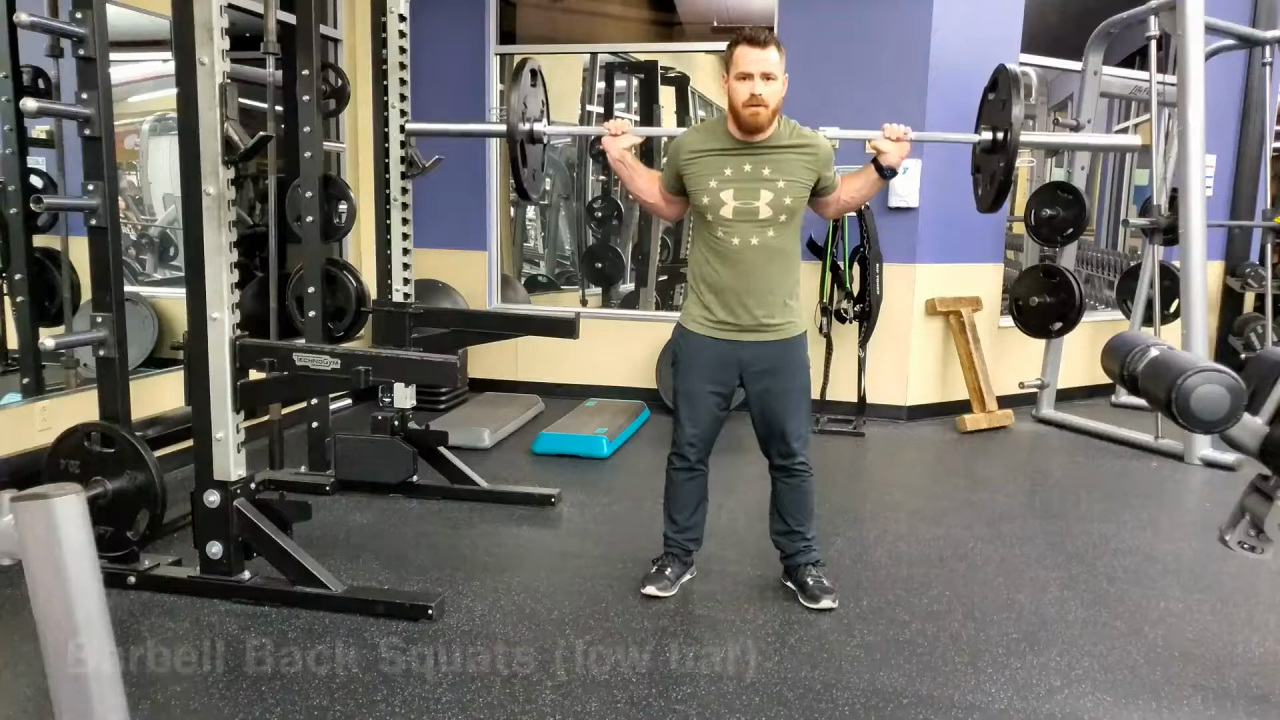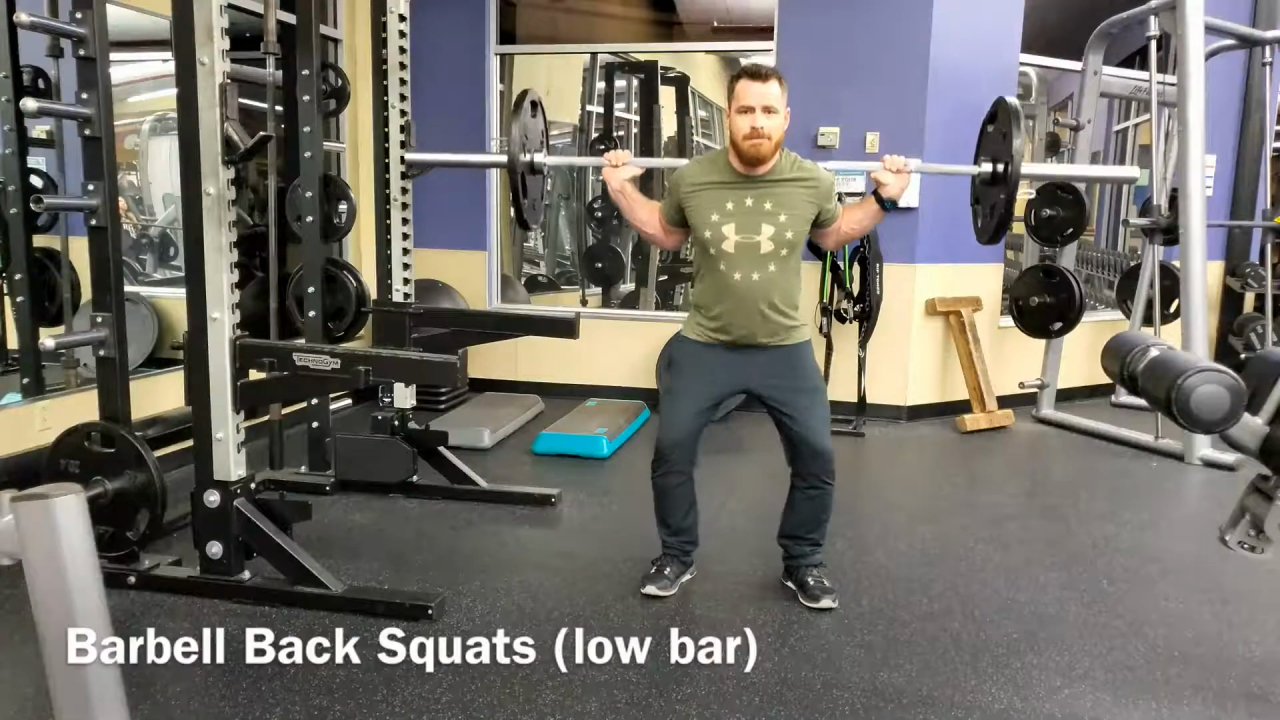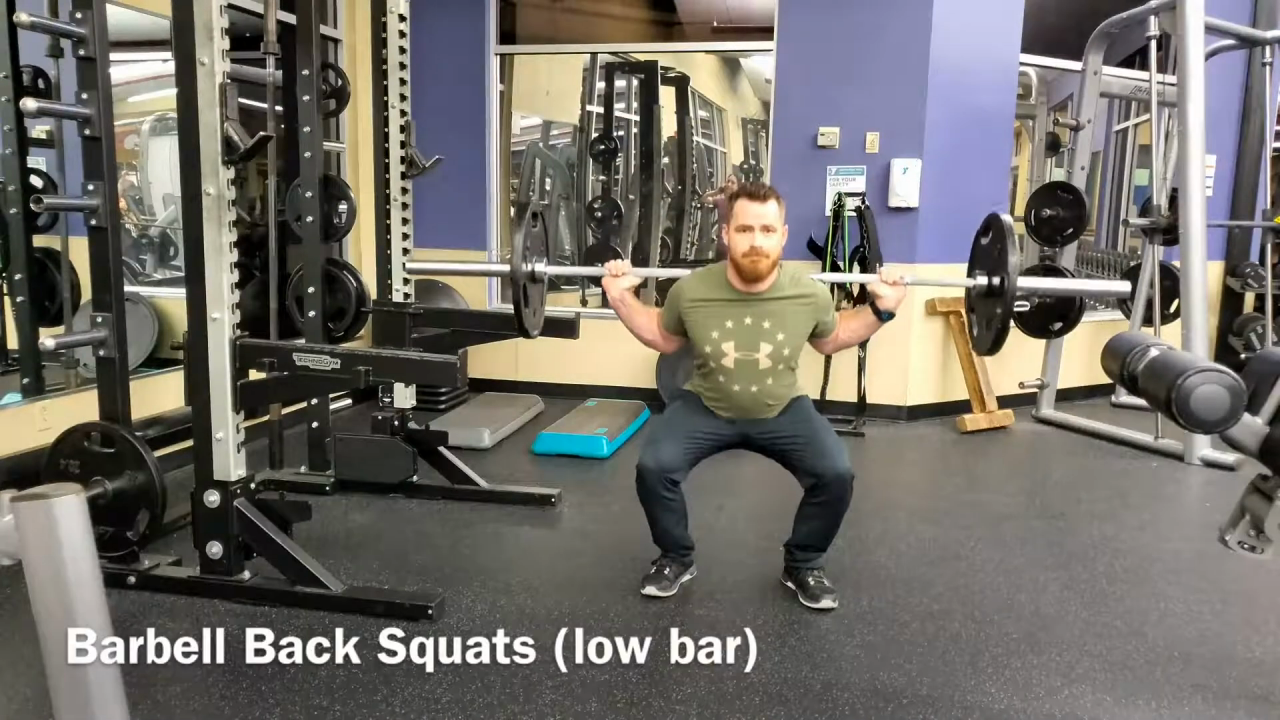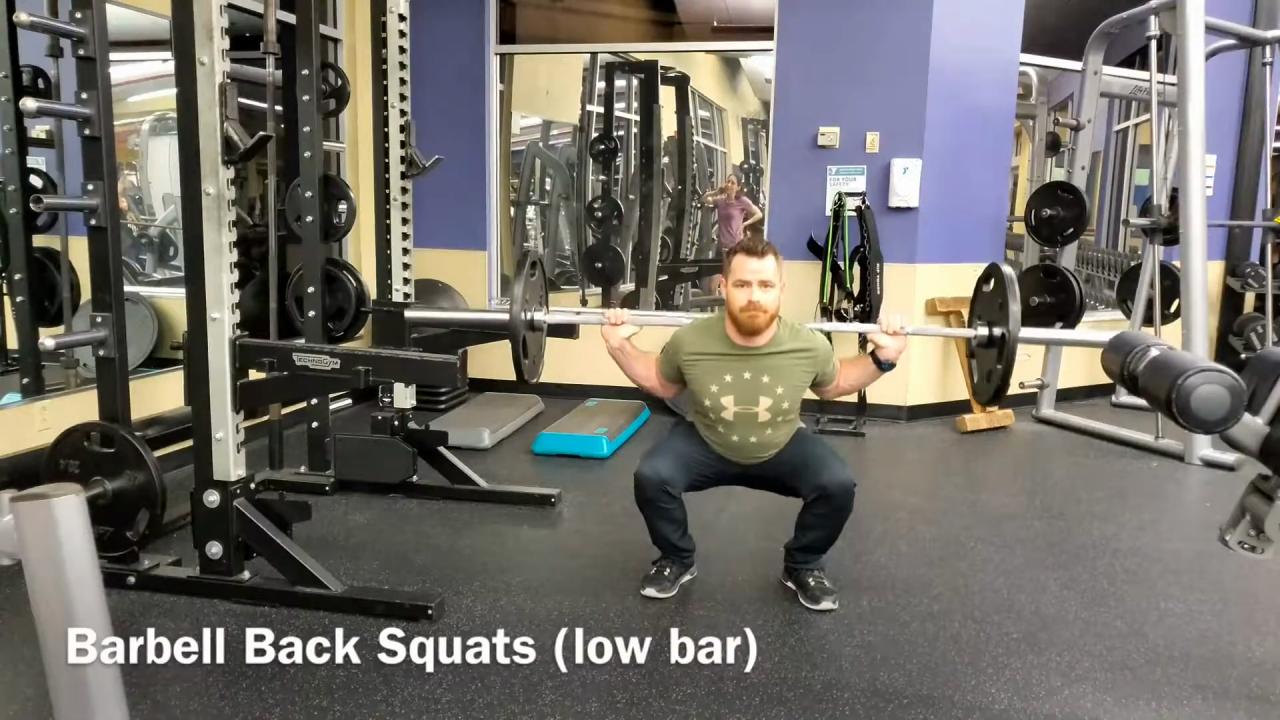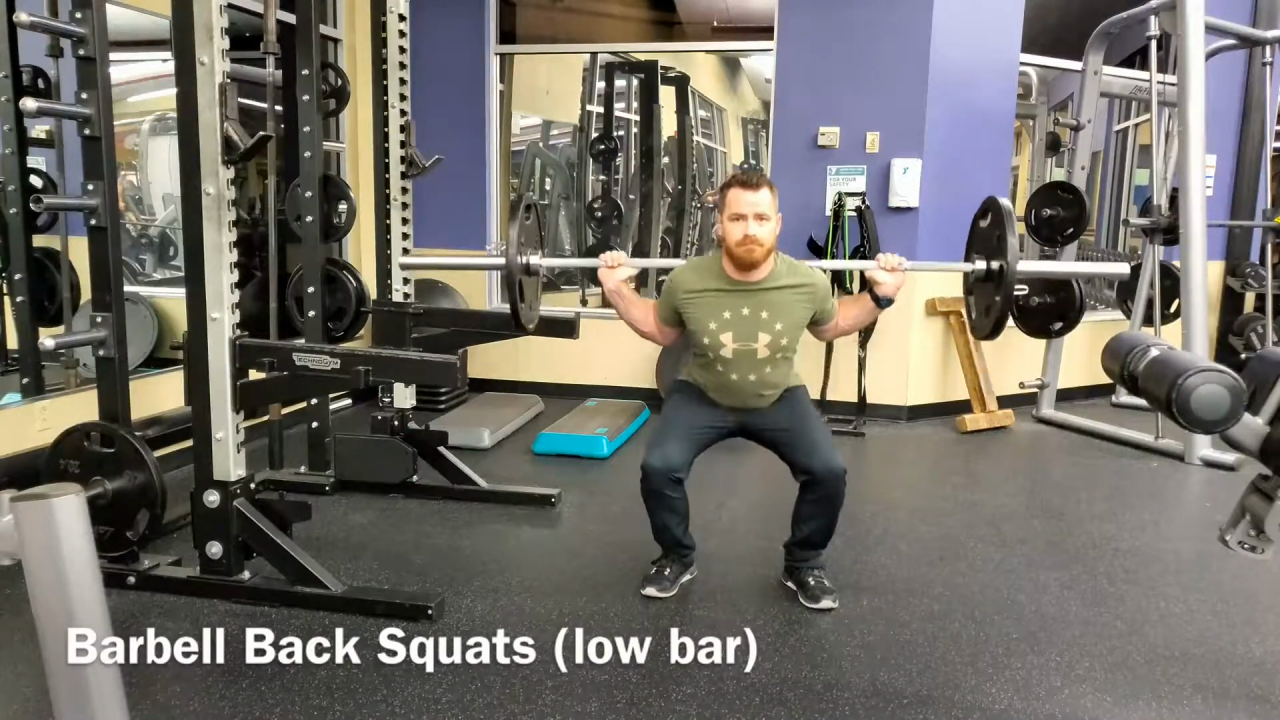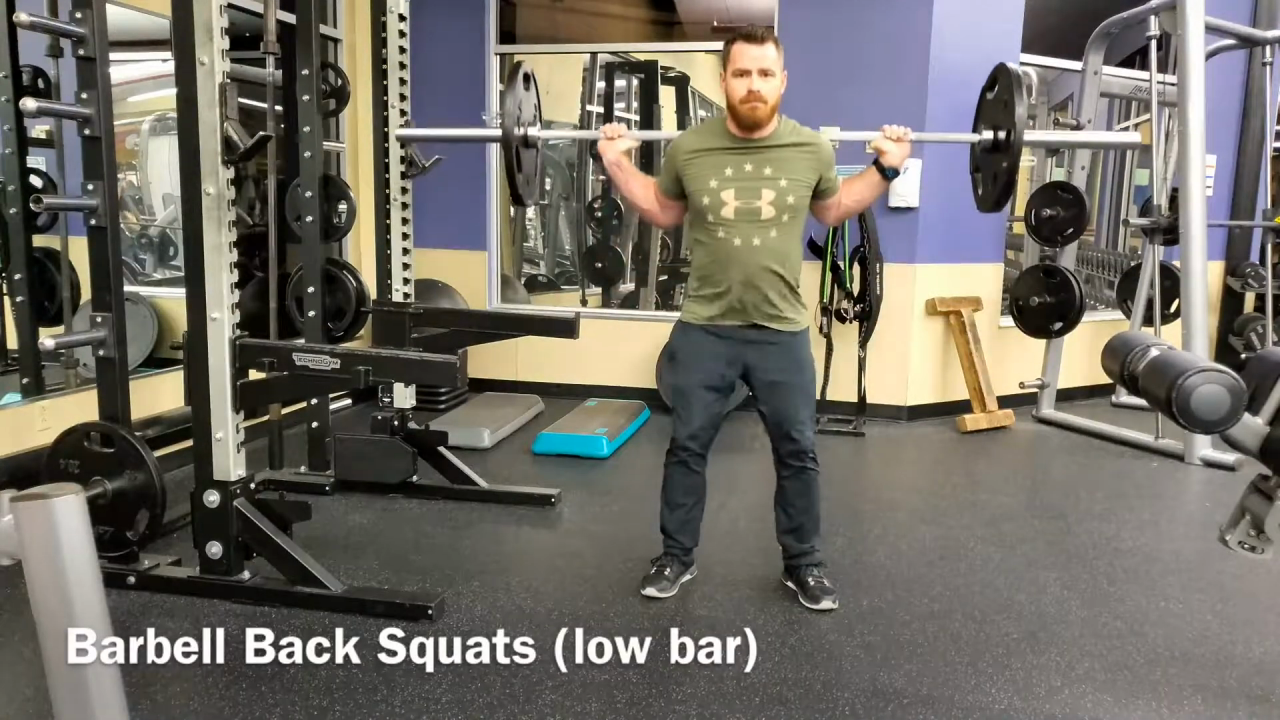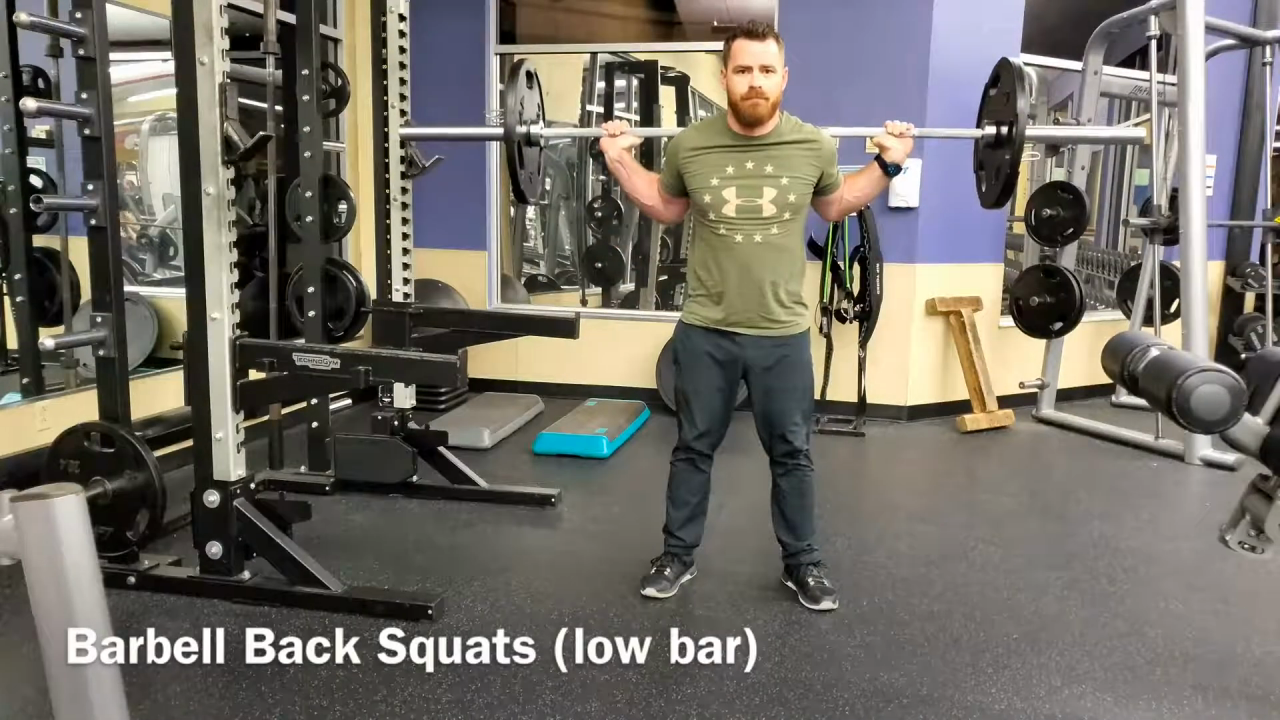
dt=0.7s
person 1, frame 1
left shoulder: (811, 150)
right shoulder: (689, 148)
left elbow: (832, 204)
right elbow: (668, 205)
left wrist: (882, 168)
right wrist: (623, 161)
left hip: (780, 337)
right hip: (704, 334)
left knee: (791, 458)
right knee: (688, 452)
left ankle: (801, 562)
right ankle: (677, 555)
person 1, frame 2
left shoulder: (813, 182)
right shoulder: (690, 180)
left elbow: (832, 235)
right elbow: (667, 235)
left wrist: (883, 199)
right wrist: (622, 191)
left hip: (783, 346)
right hip: (706, 344)
left knee: (816, 454)
right knee: (671, 447)
left ankle: (802, 564)
right ankle: (676, 557)
person 1, frame 3
left shoulder: (810, 294)
right shoulder: (691, 291)
left elbow: (831, 339)
right elbow: (665, 338)
left wrist: (879, 310)
right wrist: (621, 299)
left hip: (782, 410)
right hip: (705, 407)
left knee: (836, 475)
right knee: (654, 467)
left ankle: (803, 565)
right ankle: (676, 558)
person 1, frame 4
left shoulder: (810, 347)
right shoulder: (689, 342)
left elbow: (833, 385)
right elbow: (662, 384)
left wrist: (881, 360)
right wrist: (619, 346)
left hip: (782, 450)
right hip: (705, 446)
left knee: (838, 485)
right knee: (651, 477)
left ankle: (802, 566)
right ankle: (677, 559)
person 1, frame 5
left shoulder: (808, 283)
right shoulder: (686, 281)
left elbow: (830, 327)
right elbow: (661, 331)
left wrist: (879, 296)
right wrist: (617, 290)
left hip: (778, 398)
right hip: (701, 396)
left knee: (828, 471)
right knee: (659, 467)
left ankle: (803, 564)
right ankle: (676, 558)
person 1, frame 6
left shoulder: (812, 149)
right shoulder: (687, 148)
left elbow: (832, 210)
right elbow: (663, 212)
left wrist: (885, 169)
right wrist: (617, 165)
left hip: (782, 331)
right hip: (703, 329)
left knee: (797, 451)
right knee: (687, 446)
left ankle: (802, 565)
right ankle: (677, 557)
person 1, frame 7
left shoulder: (814, 146)
right shoulder: (688, 145)
left elbow: (834, 205)
right elbow: (667, 208)
left wrist: (887, 165)
right wrist: (620, 163)
left hip: (782, 332)
right hip: (705, 330)
left knee: (791, 452)
right knee: (693, 447)
left ankle: (802, 563)
right ankle: (677, 555)
